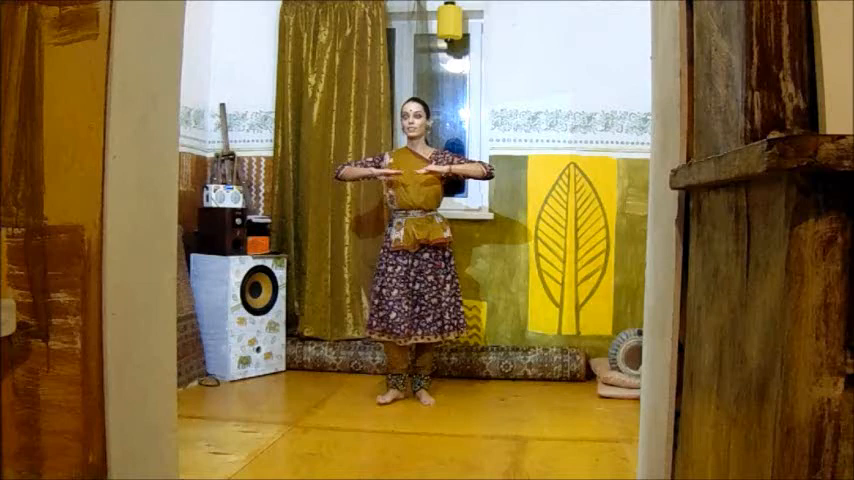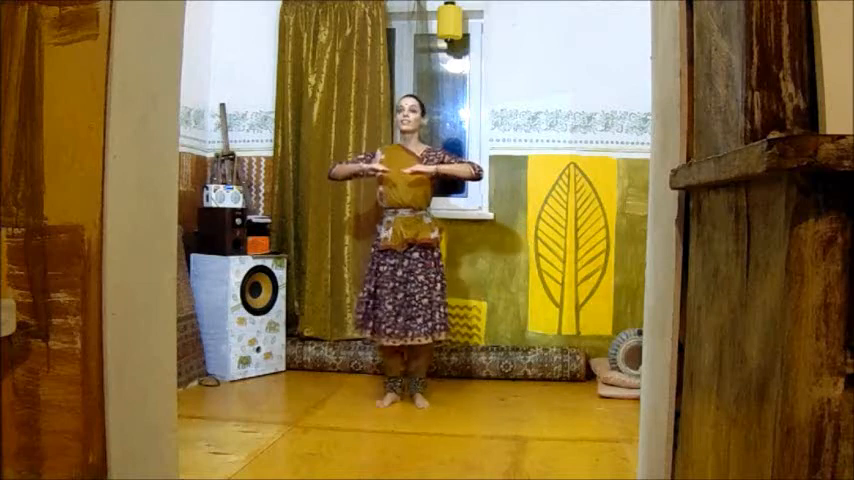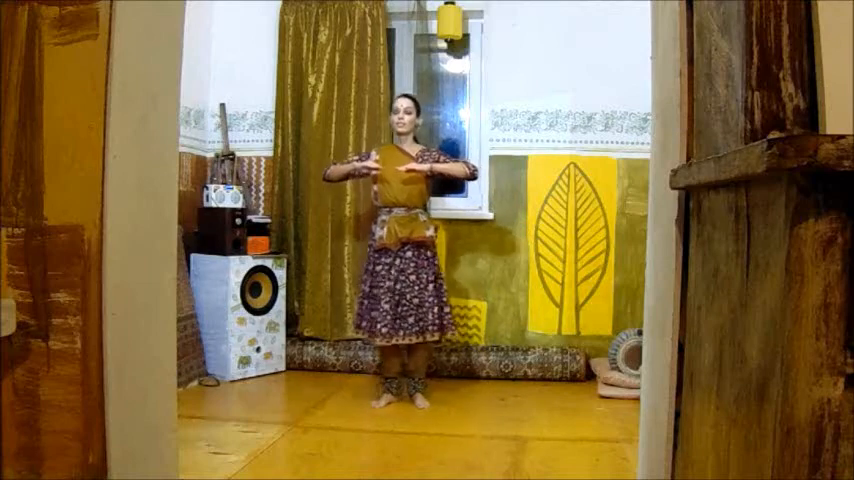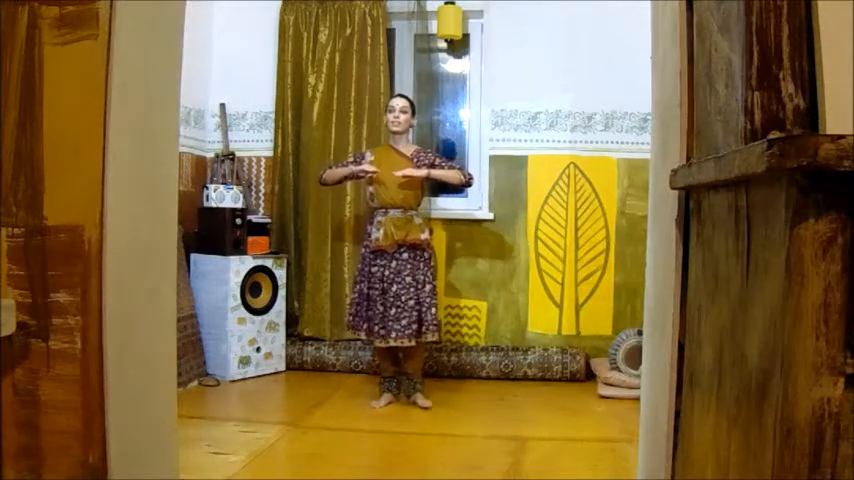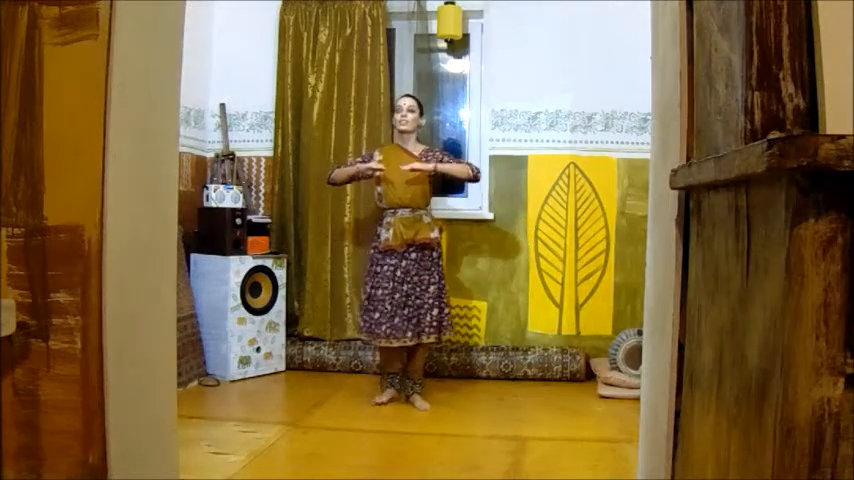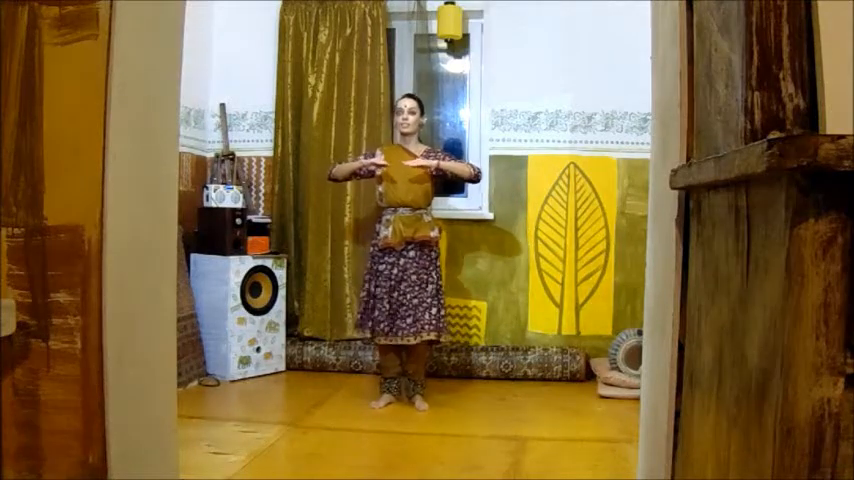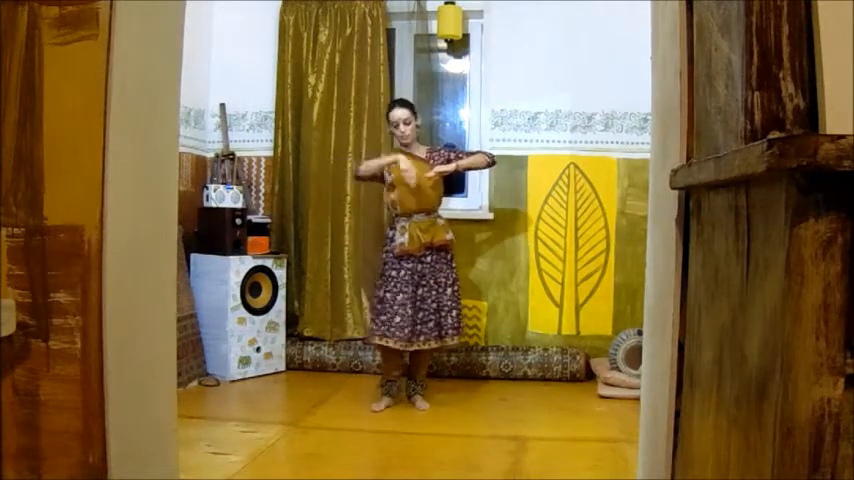
dt=0.5s
person 1, frame 1
left shoulder: (442, 158)
right shoulder: (388, 158)
left elbow: (487, 170)
right elbow: (340, 172)
left wrist: (446, 169)
right wrist: (374, 172)
left hip: (432, 240)
right hip: (398, 240)
left knee: (429, 311)
right knee: (393, 312)
left ankle: (421, 384)
right ankle: (395, 384)
person 1, frame 2
left shoulder: (434, 155)
right shoulder: (381, 155)
left elbow: (476, 171)
right elbow: (334, 172)
left wrist: (433, 169)
right wrist: (364, 167)
left hip: (421, 238)
right hip: (388, 236)
left knee: (422, 313)
right knee: (386, 312)
left ankle: (417, 386)
right ankle: (392, 386)
person 1, frame 3
left shoulder: (429, 155)
right shoulder: (376, 155)
left elbow: (471, 171)
right elbow: (329, 174)
left wrist: (429, 168)
right wrist: (358, 167)
left hip: (417, 238)
right hip: (384, 238)
left knee: (419, 312)
right knee: (383, 313)
left ankle: (416, 387)
right ankle: (390, 387)
person 1, frame 4
left shoulder: (424, 157)
right shoulder: (370, 157)
left elbow: (465, 178)
right elbow: (325, 178)
left wrist: (424, 173)
right wrist: (354, 170)
left hip: (412, 241)
right hip: (379, 239)
left knee: (413, 314)
right knee: (379, 315)
left ankle: (414, 386)
right ankle: (388, 386)
person 1, frame 5
left shoulder: (431, 155)
right shoulder: (378, 156)
left elbow: (473, 173)
right elbow: (333, 178)
left wrist: (431, 167)
right wrist: (361, 168)
left hip: (422, 239)
right hip: (388, 238)
left knee: (421, 313)
right knee: (383, 313)
left ankle: (413, 387)
right ankle: (390, 383)
person 1, frame 6
left shoulder: (433, 156)
right shoulder: (380, 155)
left elbow: (475, 174)
right elbow: (334, 174)
left wrist: (434, 164)
right wrist: (363, 163)
left hip: (421, 240)
right hip: (387, 238)
left knee: (420, 315)
right knee: (383, 314)
left ankle: (415, 387)
right ankle: (389, 387)
person 1, frame 7
left shoulder: (438, 155)
right shoulder: (386, 161)
left elbow: (487, 159)
right elbow: (360, 172)
left wrist: (452, 166)
right wrist: (393, 161)
left hip: (434, 242)
right hip: (400, 243)
left knee: (429, 318)
right knee: (392, 319)
left ankle: (416, 388)
right ankle: (389, 389)
